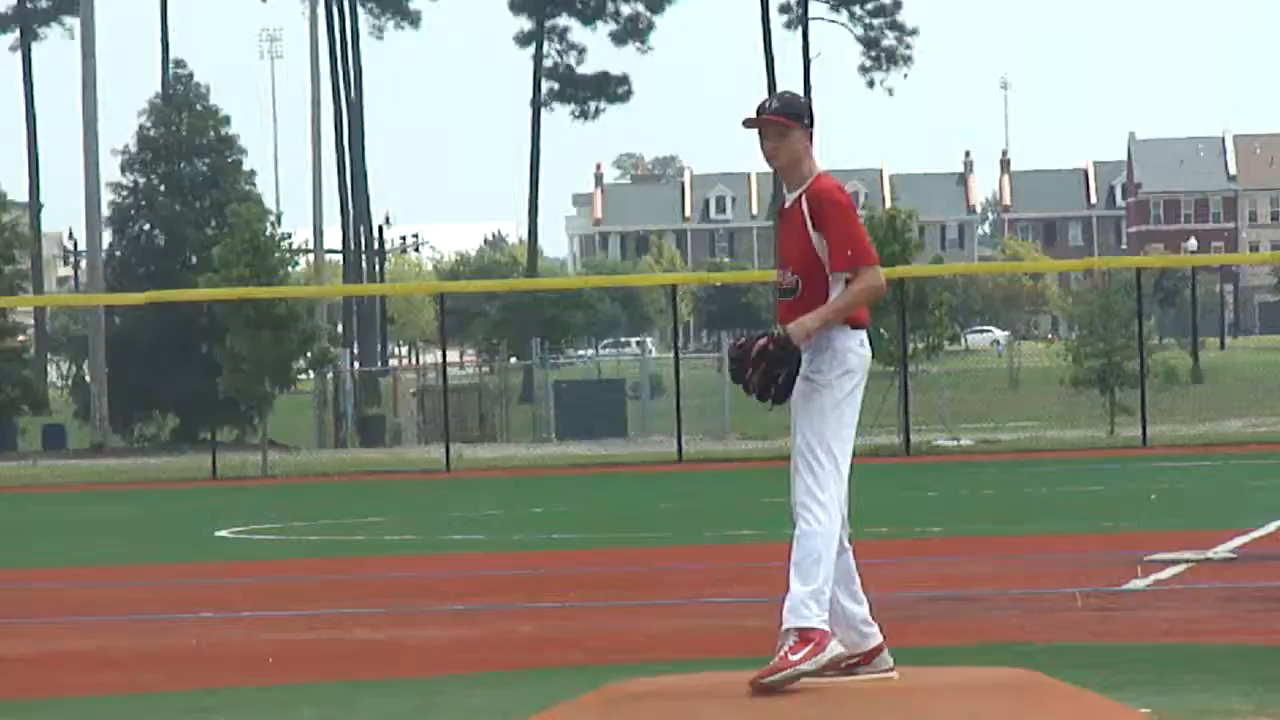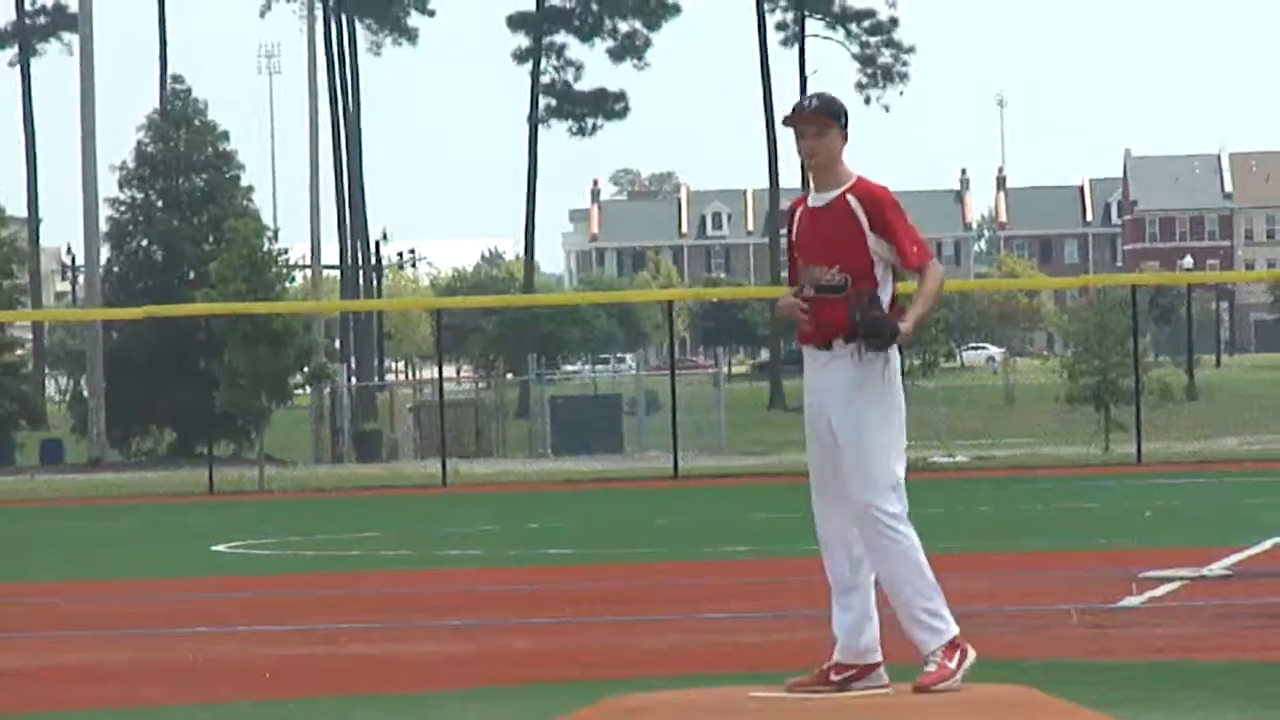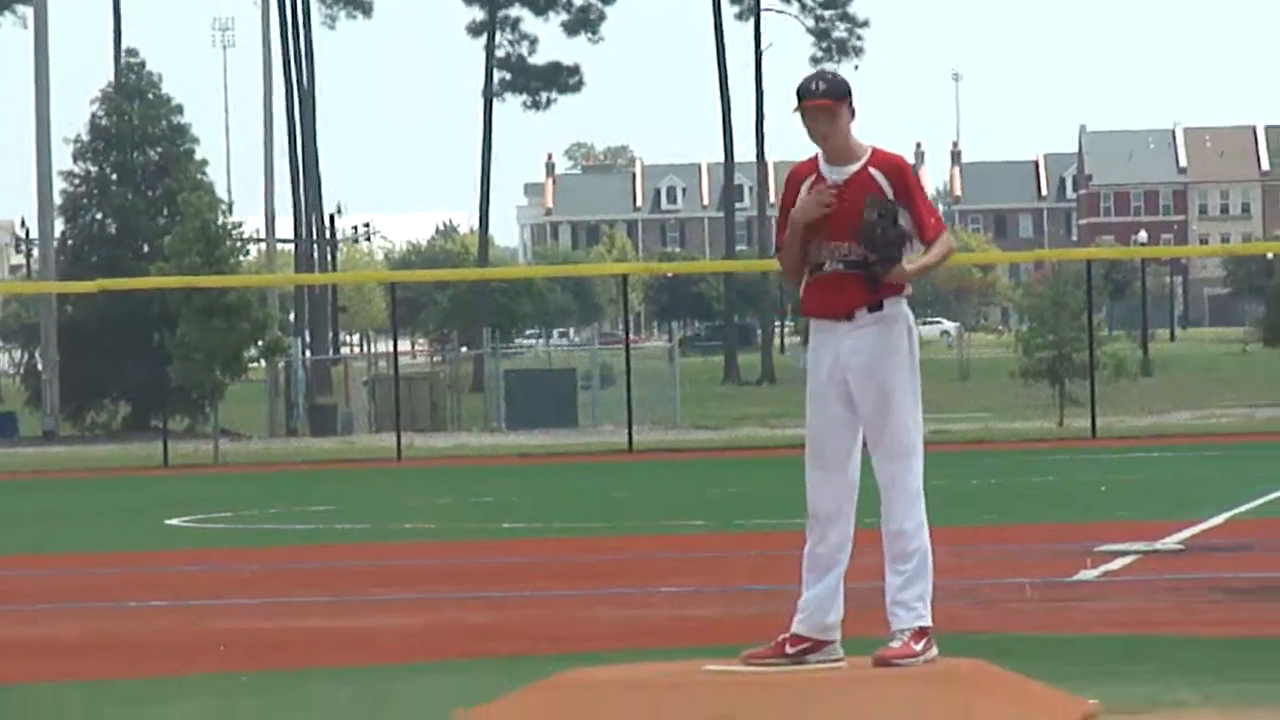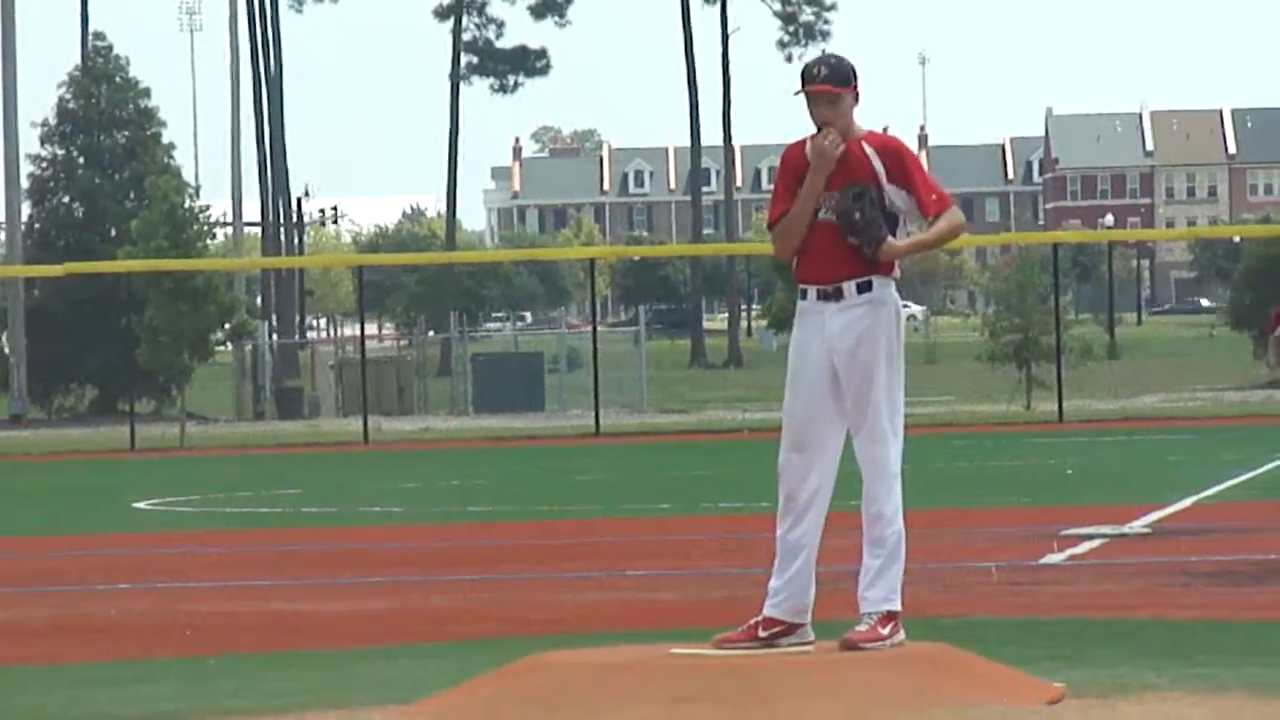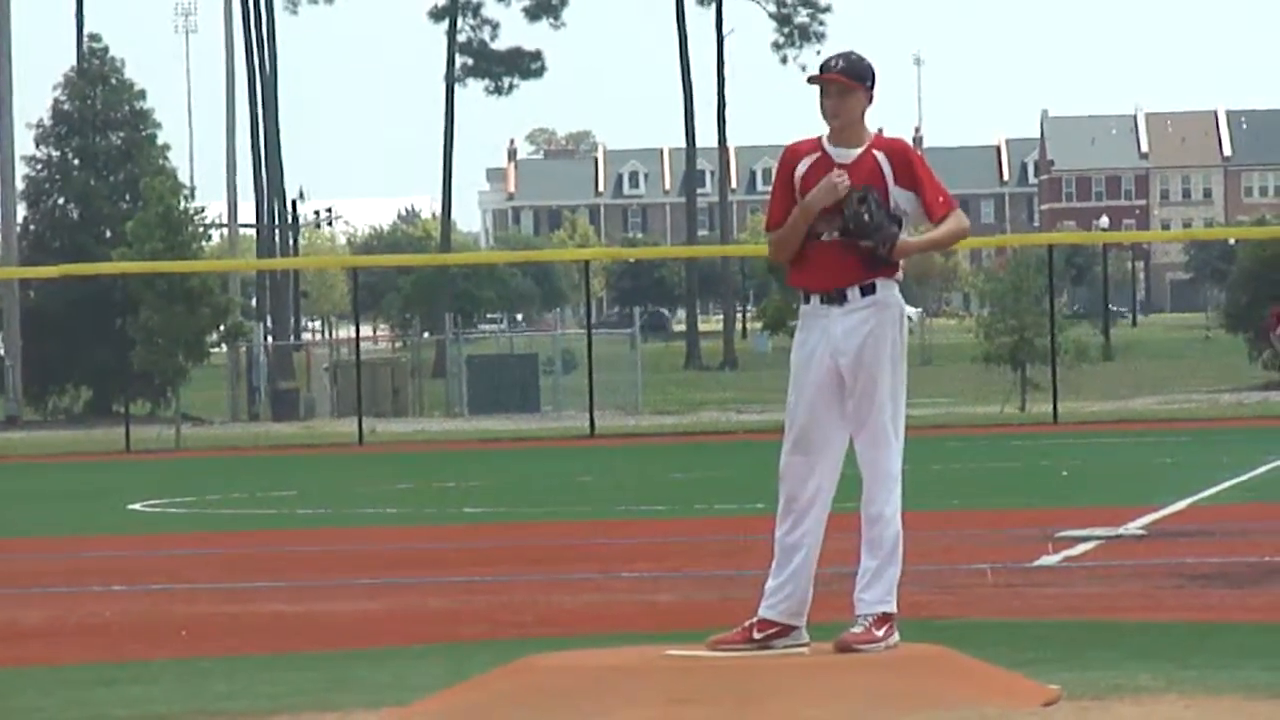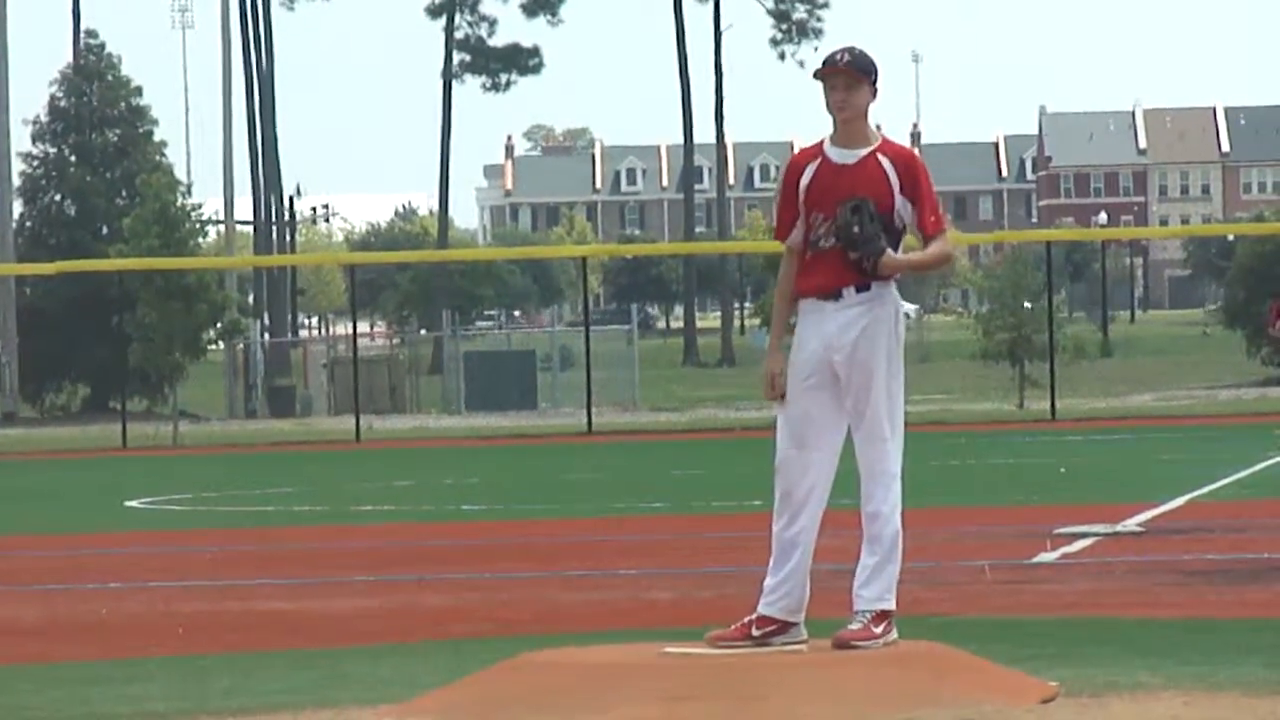
dt=0.5s
person 1, frame 1
left shoulder: (827, 197)
right shoulder: (790, 202)
left elbow: (872, 281)
left wrist: (807, 325)
right wrist: (780, 333)
left hip: (836, 354)
right hip: (808, 358)
left knee: (817, 495)
right knee: (817, 500)
left ankle: (808, 631)
right ankle: (861, 643)
person 1, frame 2
left shoulder: (872, 200)
right shoulder: (798, 211)
left elbow: (931, 271)
left wrist: (906, 323)
right wrist: (786, 304)
left hip: (867, 362)
right hip: (818, 365)
left knee: (873, 502)
right knee: (832, 511)
left ankle: (943, 640)
right ankle: (857, 656)
person 1, frame 3
left shoulder: (891, 170)
right shoulder: (799, 181)
left elbow: (942, 240)
right elbow: (790, 275)
left wrist: (913, 267)
right wrist: (798, 223)
left hip: (882, 330)
right hip: (824, 337)
left knee: (899, 475)
right knee: (826, 483)
left ankle: (914, 626)
right ankle: (815, 628)
person 1, frame 4
left shoulder: (887, 151)
right shoulder: (796, 157)
left elbow: (953, 220)
right elbow: (782, 248)
left wrist: (903, 245)
right wrist: (817, 173)
left hip: (869, 310)
right hip: (811, 315)
left knee: (878, 457)
right knee: (800, 463)
left ankle: (883, 609)
right ankle: (786, 611)
person 1, frame 5
left shoulder: (894, 156)
right shoulder: (797, 160)
left elbow: (957, 222)
right elbow: (777, 251)
left wrist: (910, 244)
right wrist: (813, 206)
left hip: (872, 314)
right hip: (814, 319)
left knee: (880, 462)
right knee: (802, 466)
left ankle: (878, 612)
right ankle: (781, 613)
person 1, frame 6
left shoulder: (900, 162)
right shoulder: (803, 166)
left elbow: (942, 248)
right elbow: (792, 258)
left wrist: (900, 260)
right wrist: (775, 345)
left hip: (871, 315)
right hip: (813, 320)
left knee: (879, 462)
right knee: (797, 469)
left ankle: (877, 609)
right ankle: (779, 611)
